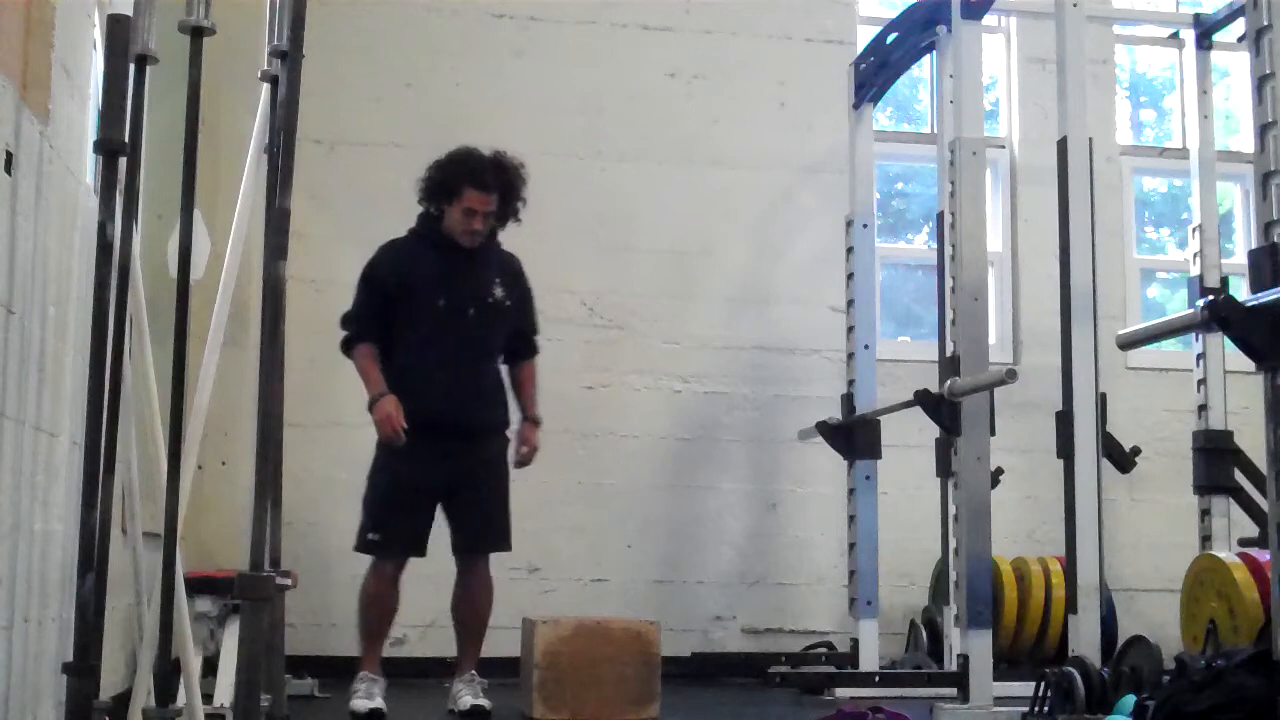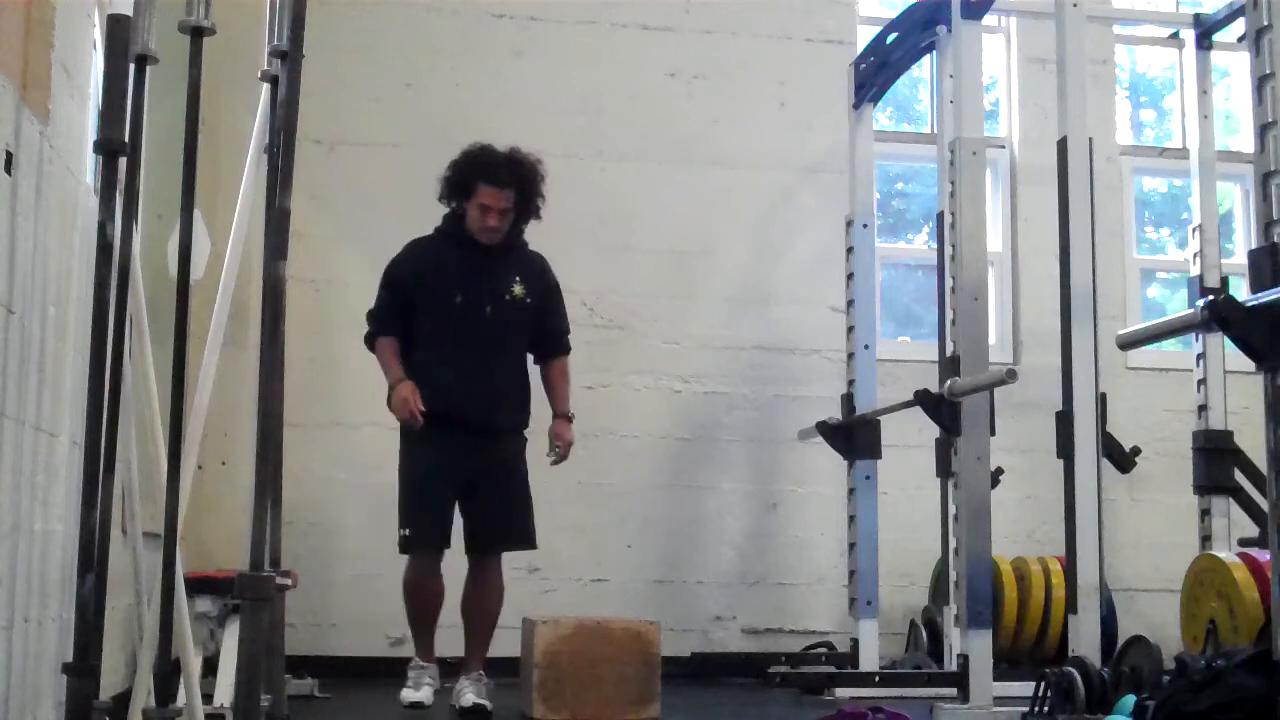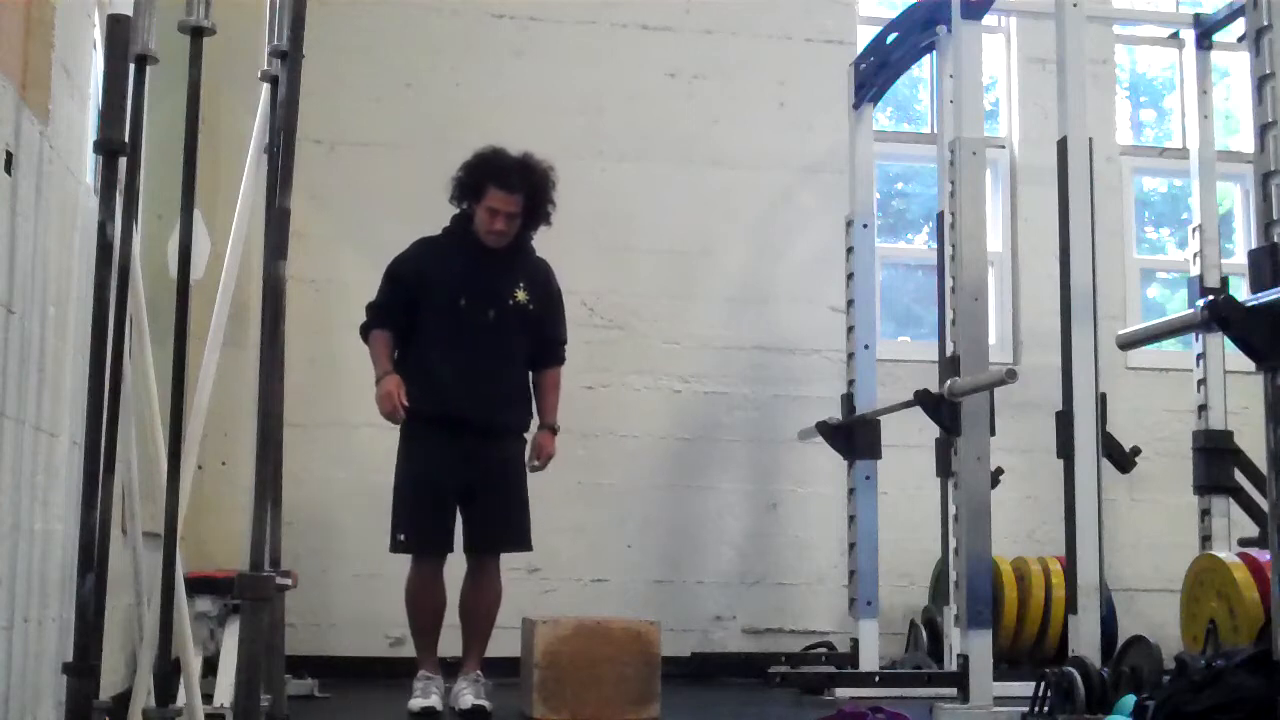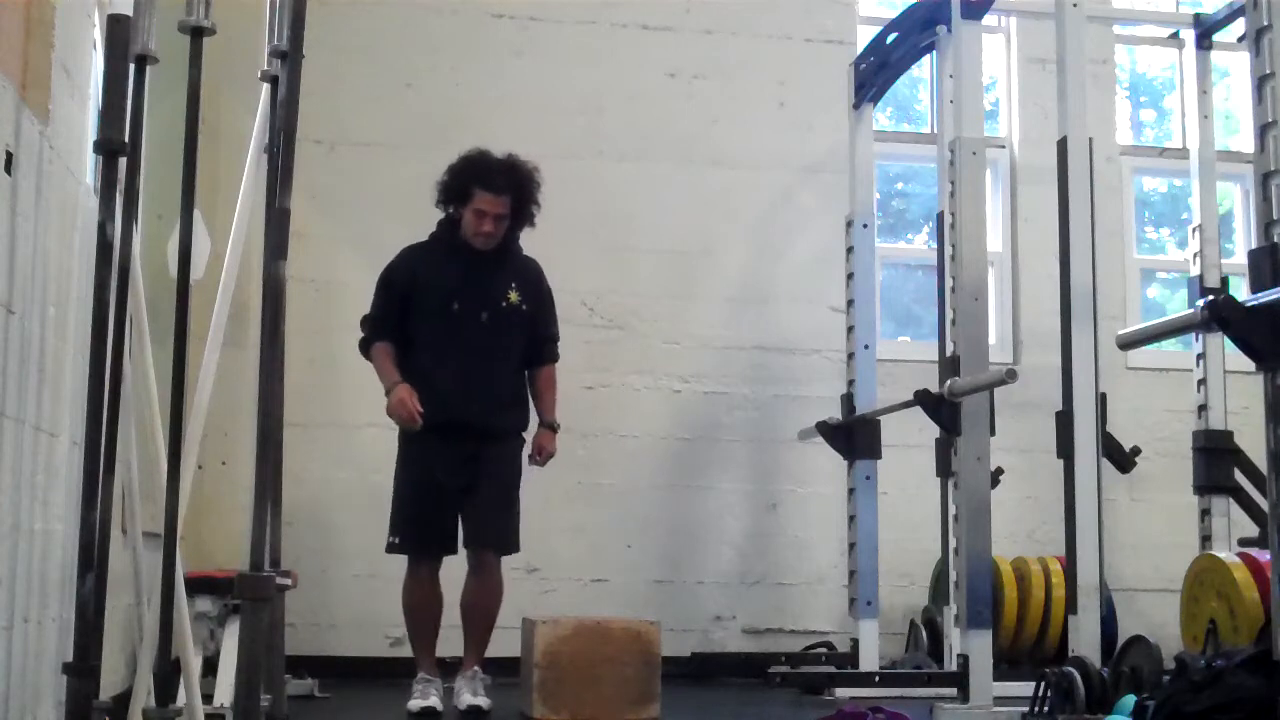
dt=0.3s
person 1, frame 1
left shoulder: (506, 270)
right shoulder: (398, 259)
left elbow: (522, 351)
right elbow: (361, 336)
left wrist: (530, 418)
right wrist: (381, 394)
left hip: (482, 440)
right hip: (411, 436)
left knee: (476, 559)
right knee: (388, 557)
person 1, frame 2
left shoulder: (532, 270)
right shoulder: (419, 258)
left elbow: (553, 349)
right elbow: (383, 329)
left wrist: (562, 414)
right wrist: (398, 380)
left hip: (499, 438)
right hip: (430, 432)
left knee: (487, 558)
right knee: (424, 552)
right ankle: (423, 663)
person 1, frame 3
left shoulder: (536, 277)
right shoulder: (425, 258)
left elbow: (548, 358)
right elbow: (381, 321)
left wrist: (548, 425)
right wrist: (385, 372)
left hip: (500, 440)
right hip: (429, 433)
left knee: (486, 558)
right knee: (427, 557)
right ankle: (428, 673)
person 1, frame 4
left shoulder: (526, 276)
right shoulder: (415, 264)
left elbow: (542, 357)
right elbow: (378, 334)
left wrist: (547, 423)
right wrist: (395, 384)
left hip: (498, 441)
right hip: (428, 438)
left knee: (487, 556)
right knee: (424, 561)
left ankle: (471, 673)
